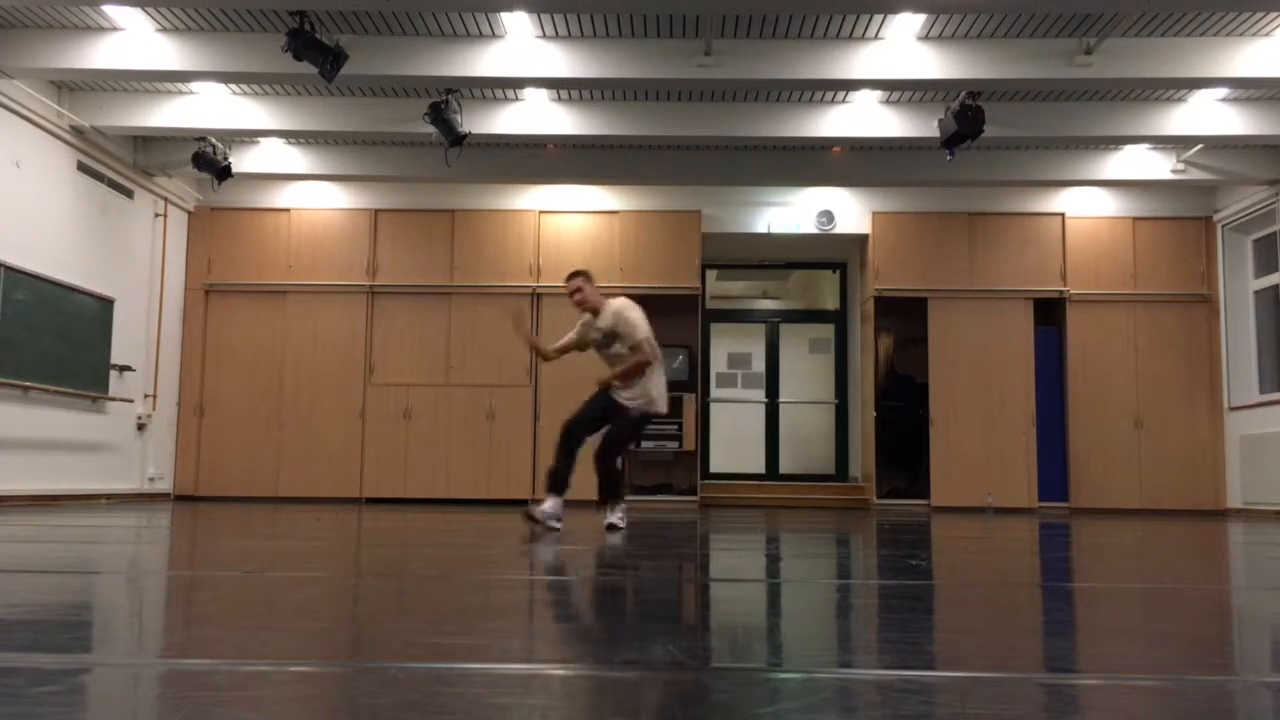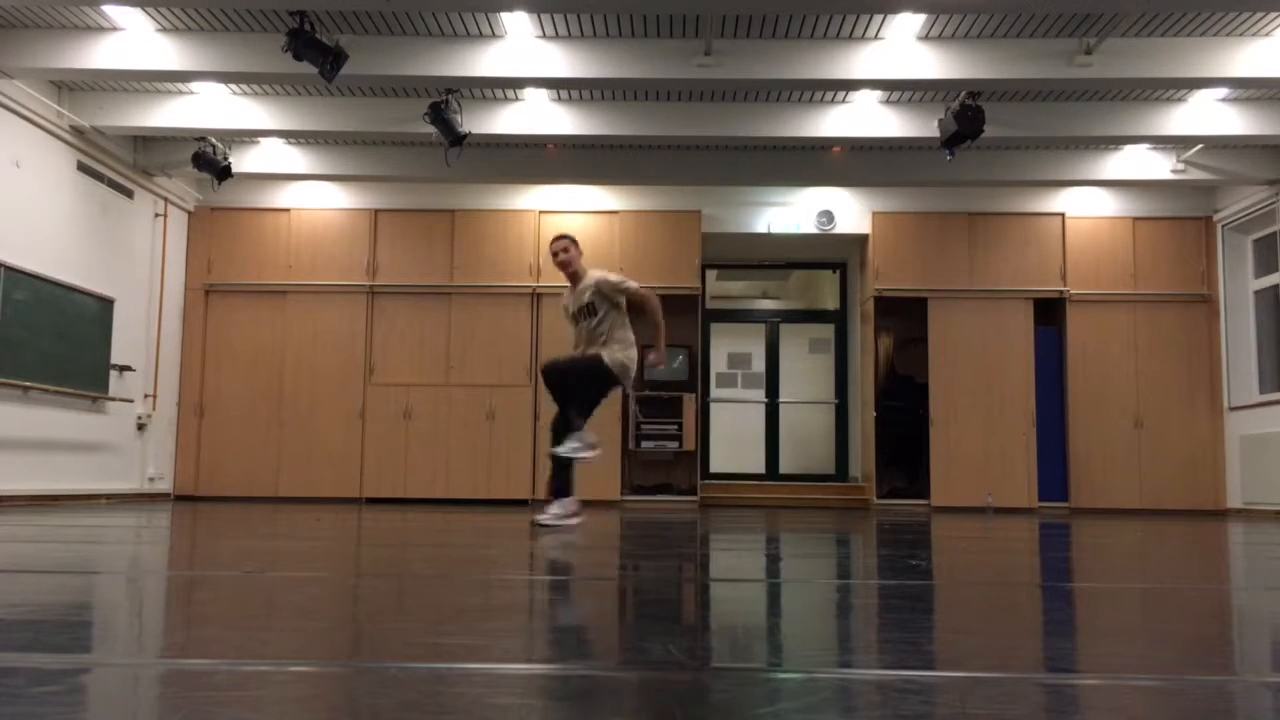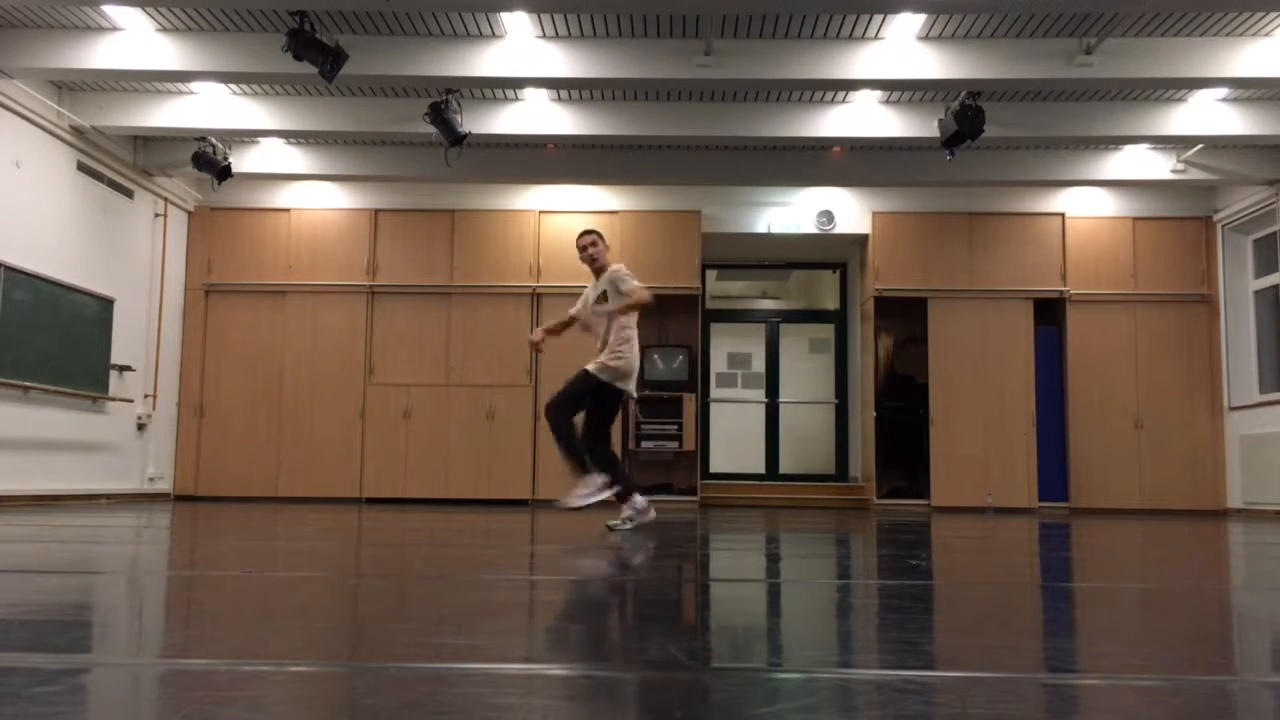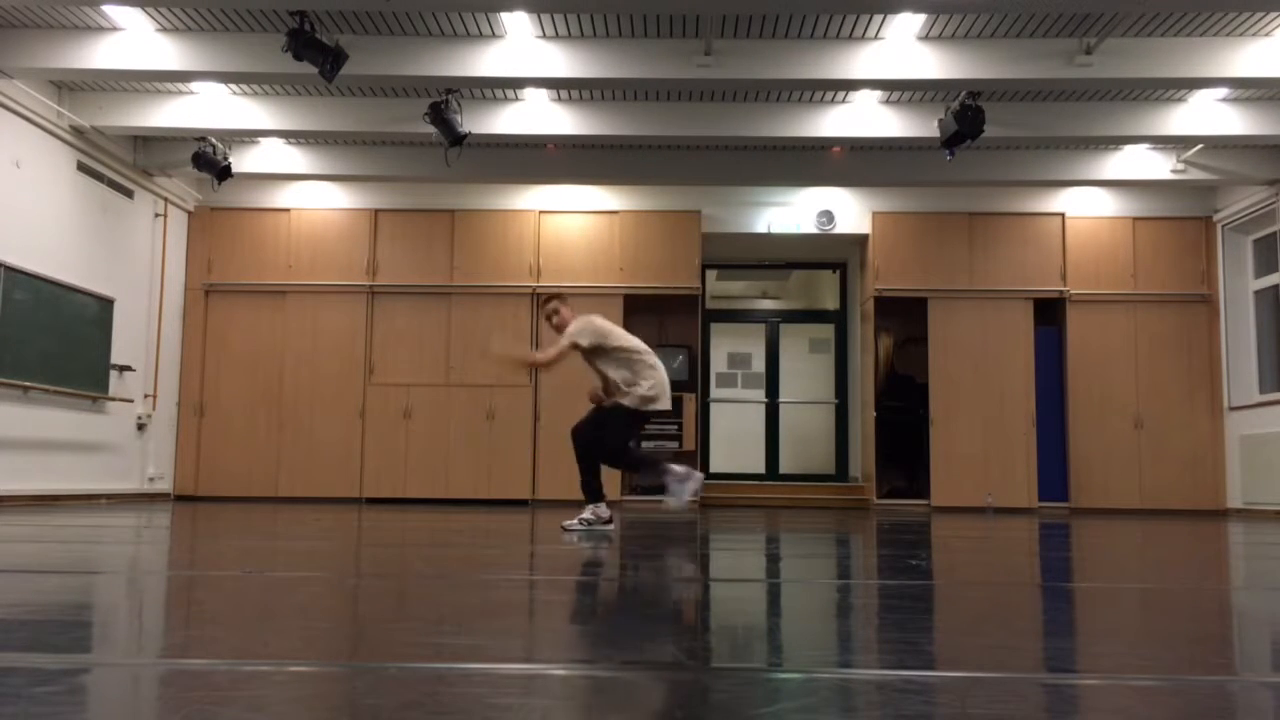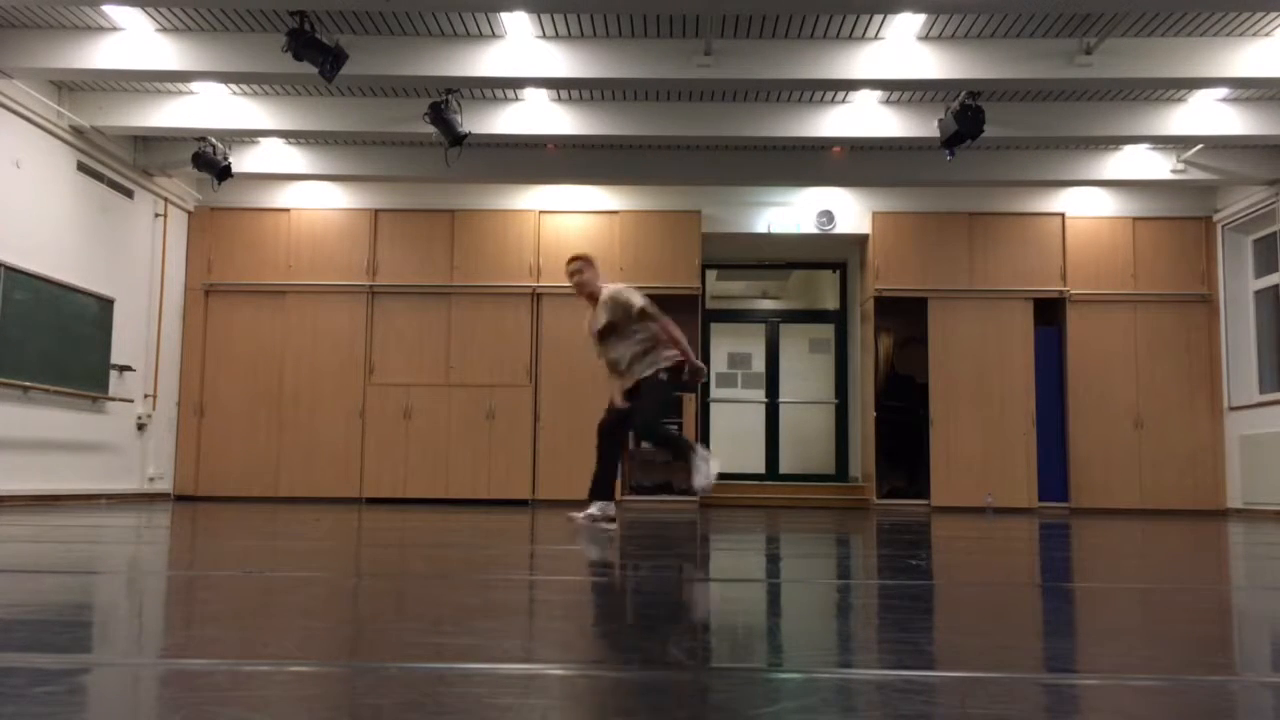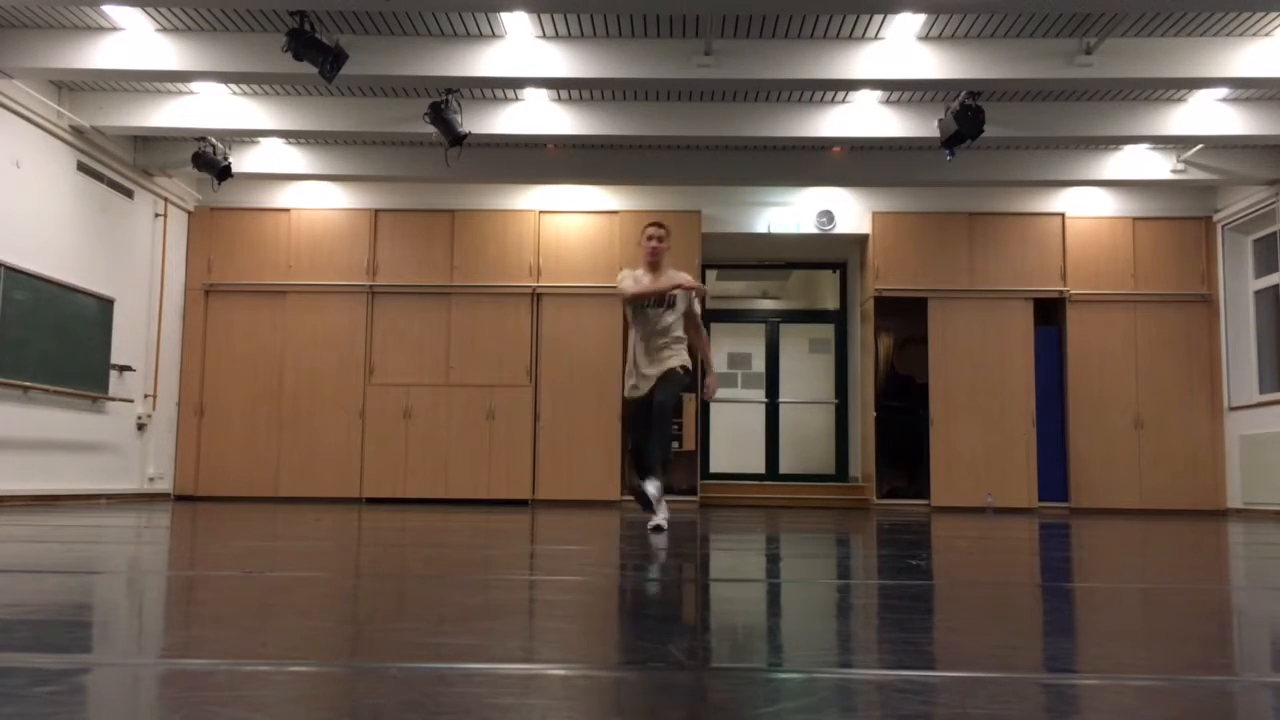
dt=0.3s
person 1, frame 1
left shoulder: (623, 310)
right shoulder: (585, 327)
left elbow: (648, 356)
right elbow: (548, 354)
left wrist: (612, 376)
right wrist: (527, 335)
left hip: (643, 396)
right hip: (614, 391)
left knee: (605, 455)
right knee: (570, 431)
left ankle: (615, 508)
right ankle: (553, 505)
person 1, frame 2
left shoulder: (600, 282)
right shoulder: (569, 299)
left elbow: (649, 299)
left wrist: (659, 346)
right wrist: (578, 353)
left hip: (614, 362)
right hip: (595, 362)
left knee: (552, 370)
right knee: (564, 424)
left ankle: (578, 435)
right ankle: (563, 502)
person 1, frame 3
left shoulder: (617, 273)
right shoulder: (590, 292)
left elbow: (643, 298)
right elbow: (566, 322)
left wrist: (599, 313)
right wrist: (541, 332)
left hip: (615, 365)
right hip: (608, 366)
left knee: (557, 409)
right knee: (594, 439)
left ankle: (590, 478)
right ankle: (634, 505)
person 1, frame 4
left shoulder: (583, 325)
right shoulder: (588, 332)
left elbow: (547, 360)
right elbow: (609, 377)
left wrist: (521, 358)
right wrist: (599, 392)
left hip: (647, 388)
right hip: (633, 390)
left knee: (598, 444)
right knee: (584, 435)
right ankle: (597, 508)
person 1, frame 5
left shoulder: (616, 295)
right shoulder: (594, 321)
left elbow: (660, 321)
right elbow: (613, 365)
left wrist: (690, 359)
right wrist: (616, 392)
left hip: (662, 363)
right hip: (635, 374)
left knee: (645, 424)
right knee: (608, 430)
left ankle: (696, 456)
right ankle: (602, 504)
person 1, frame 6
left shoulder: (684, 283)
right shoulder: (629, 278)
left elbow: (696, 330)
right elbow: (632, 295)
left wrist: (710, 372)
right wrist: (677, 285)
left hip: (672, 364)
right hip: (638, 370)
left knee: (662, 409)
right knee: (636, 443)
left ankle: (653, 483)
right ankle: (656, 503)
